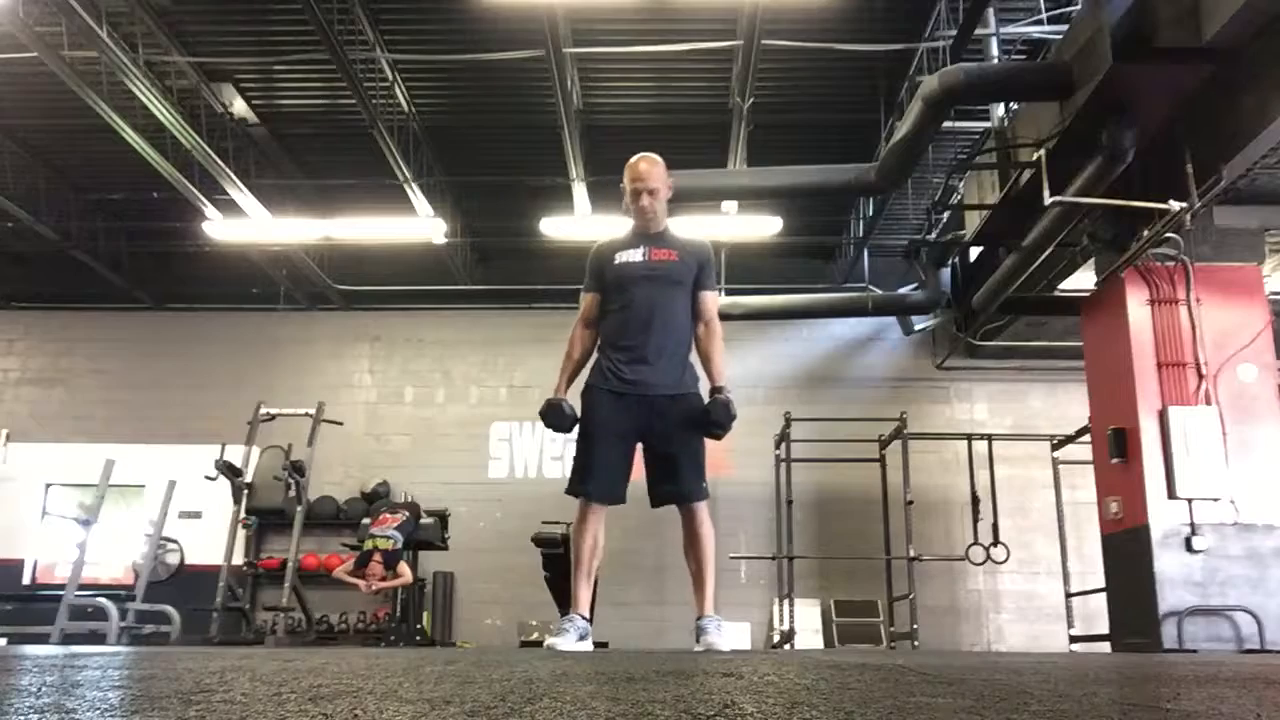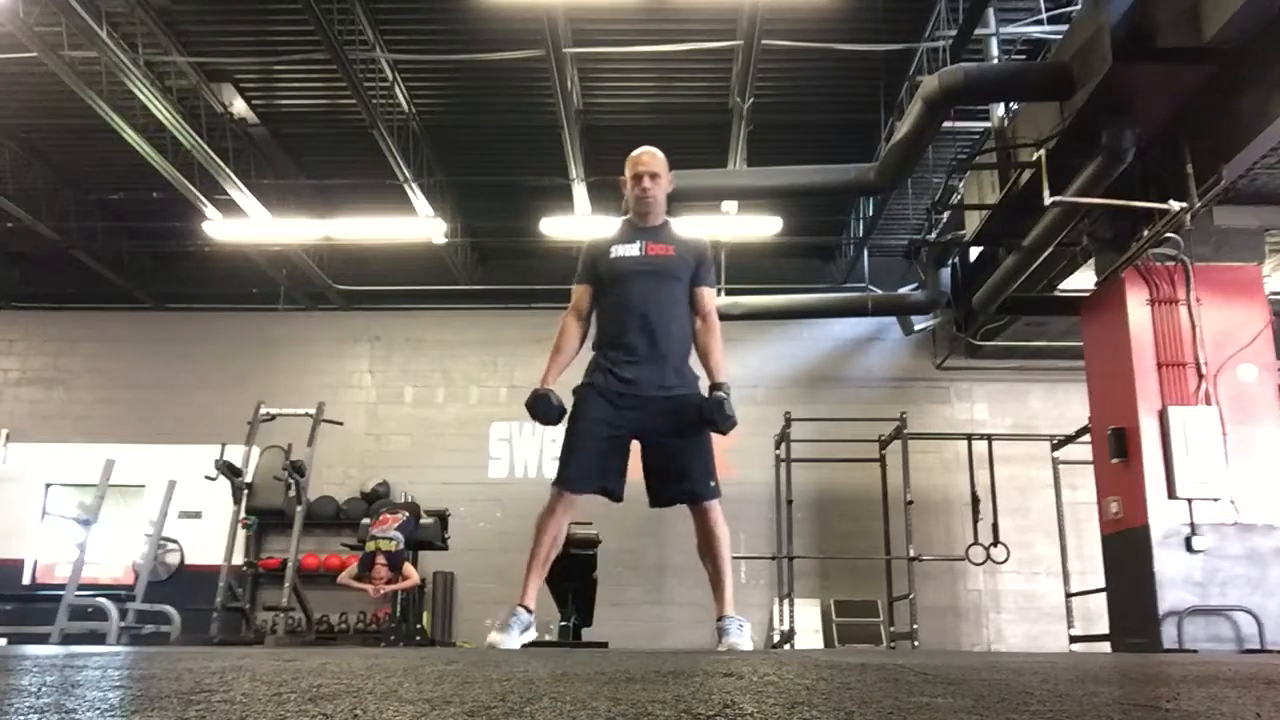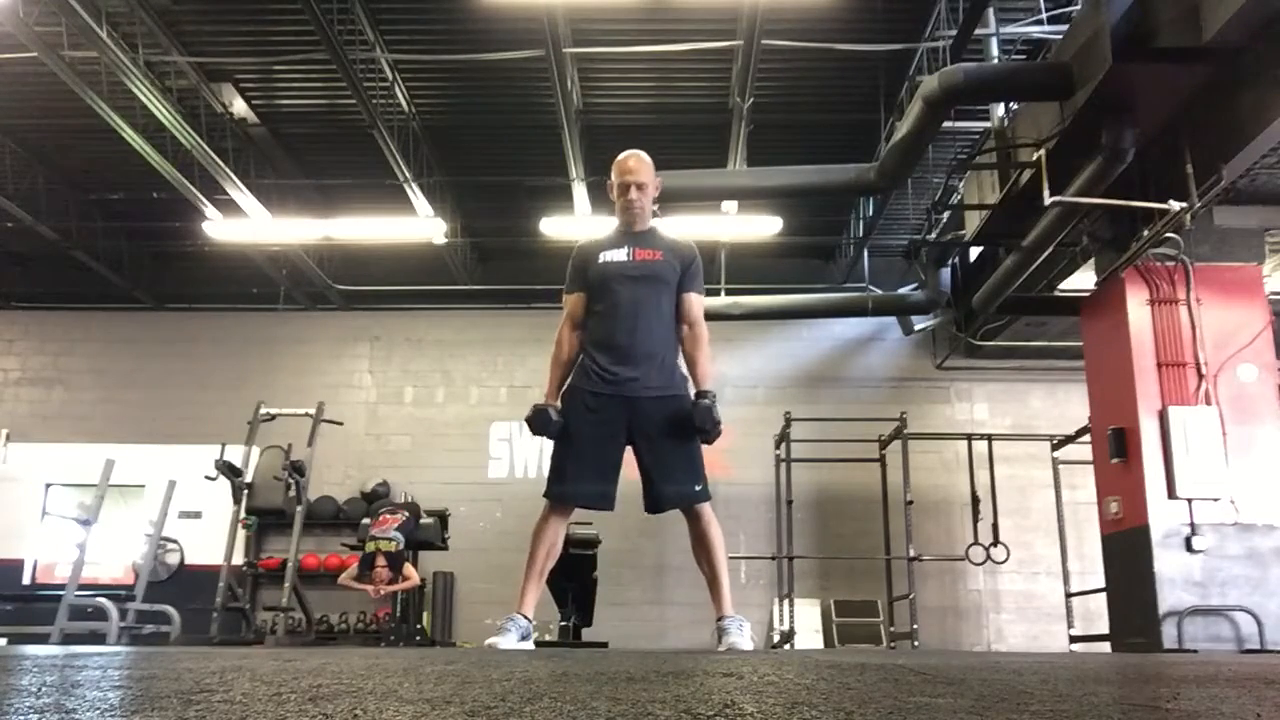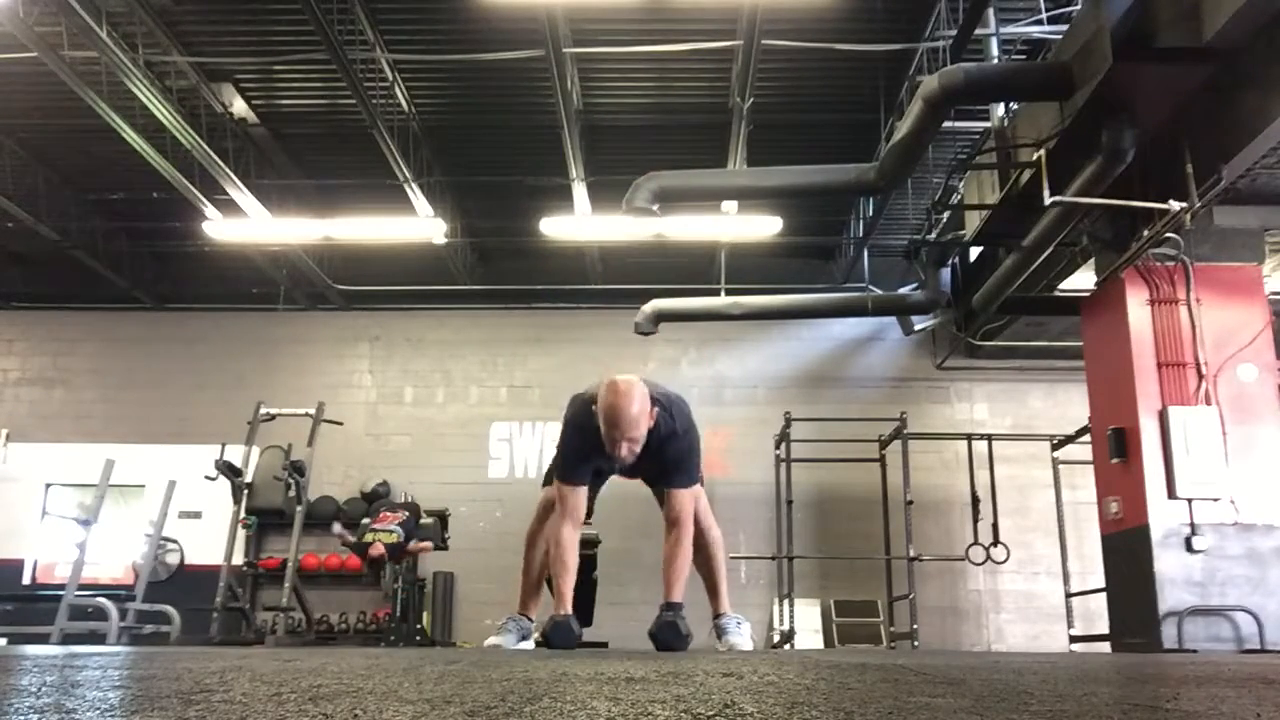
dt=1s
person 1, frame 1
left shoulder: (696, 253)
right shoulder: (605, 254)
left elbow: (707, 324)
right elbow: (586, 326)
left wrist: (719, 388)
right wrist: (560, 389)
left hip: (675, 394)
right hip: (610, 392)
left knee: (694, 501)
right knee: (593, 501)
left ankle: (707, 620)
right ankle: (579, 619)
person 1, frame 2
left shoulder: (693, 249)
right shoulder: (599, 250)
left elbow: (706, 320)
right elbow: (576, 318)
left wrist: (719, 385)
right wrist: (546, 382)
left hip: (674, 393)
right hip: (606, 390)
left knee: (705, 501)
right knee: (565, 494)
left ankle: (728, 619)
right ankle: (523, 613)
person 1, frame 3
left shoulder: (681, 253)
right shoulder: (588, 253)
left elbow: (693, 328)
right elbow: (571, 329)
left wrist: (704, 393)
right wrist: (551, 395)
left hip: (663, 397)
right hip: (594, 397)
left knee: (696, 504)
right knee: (560, 503)
left ankle: (729, 621)
right ankle: (521, 621)
person 1, frame 4
left shoulder: (677, 427)
right shoulder: (579, 424)
left elbow: (679, 524)
right elbow: (569, 524)
left wrist: (672, 607)
right wrist: (562, 612)
left hip: (659, 453)
left knee: (695, 511)
right knee: (551, 506)
left ankle: (725, 619)
right ankle: (522, 621)
